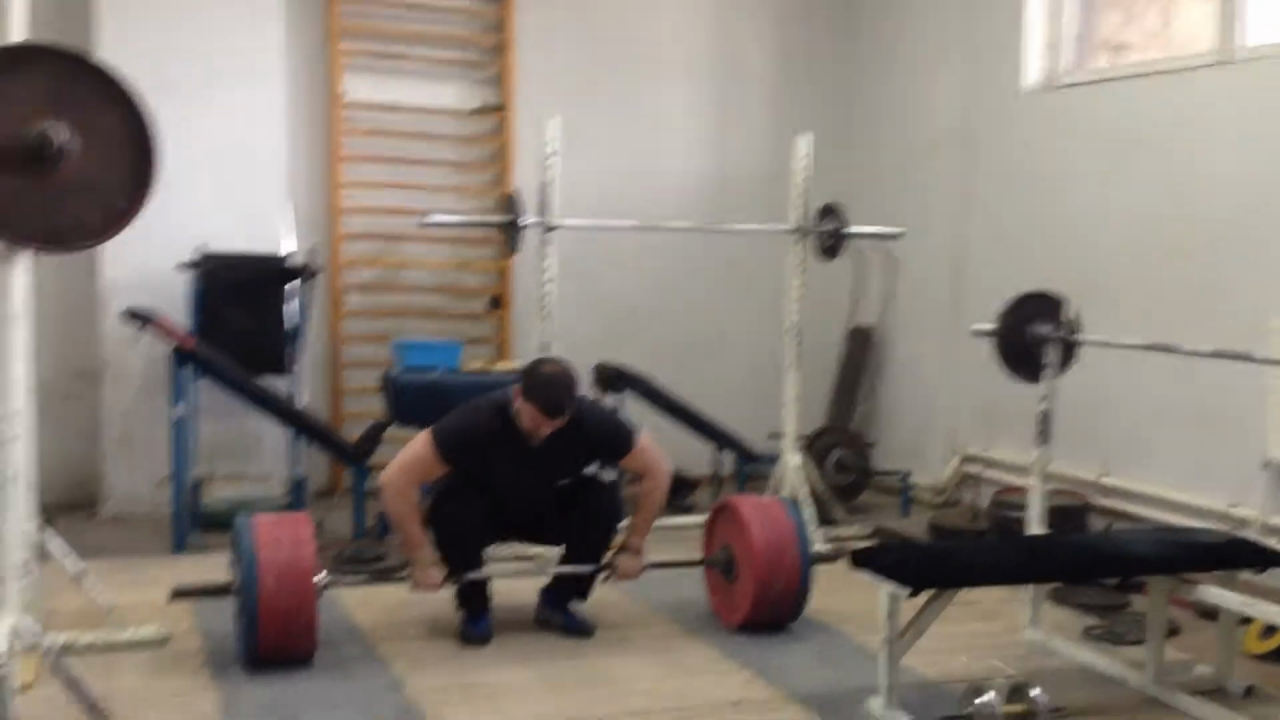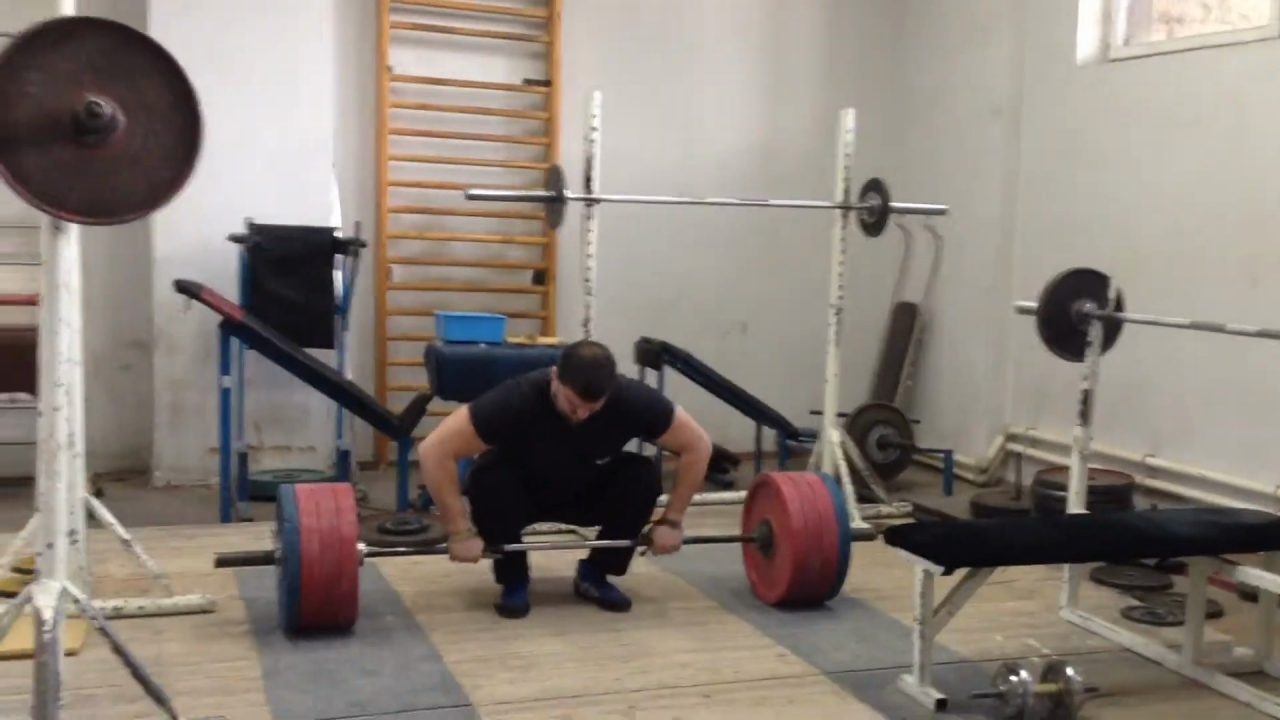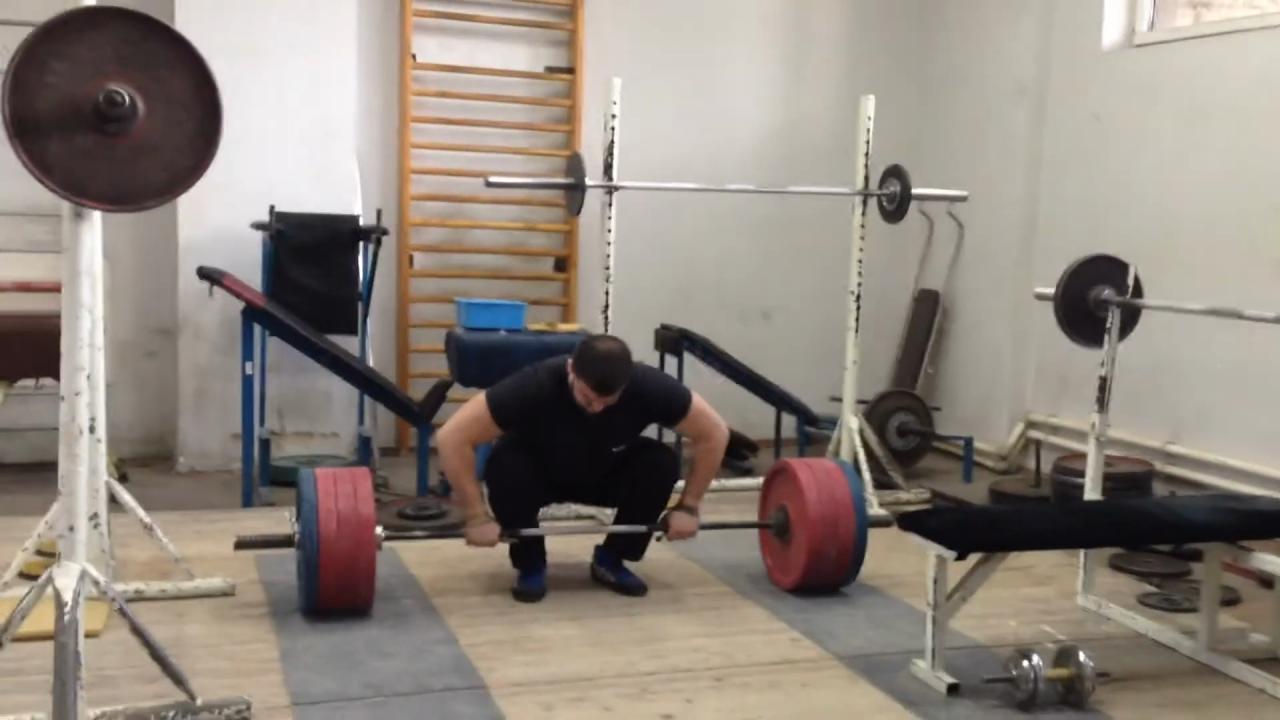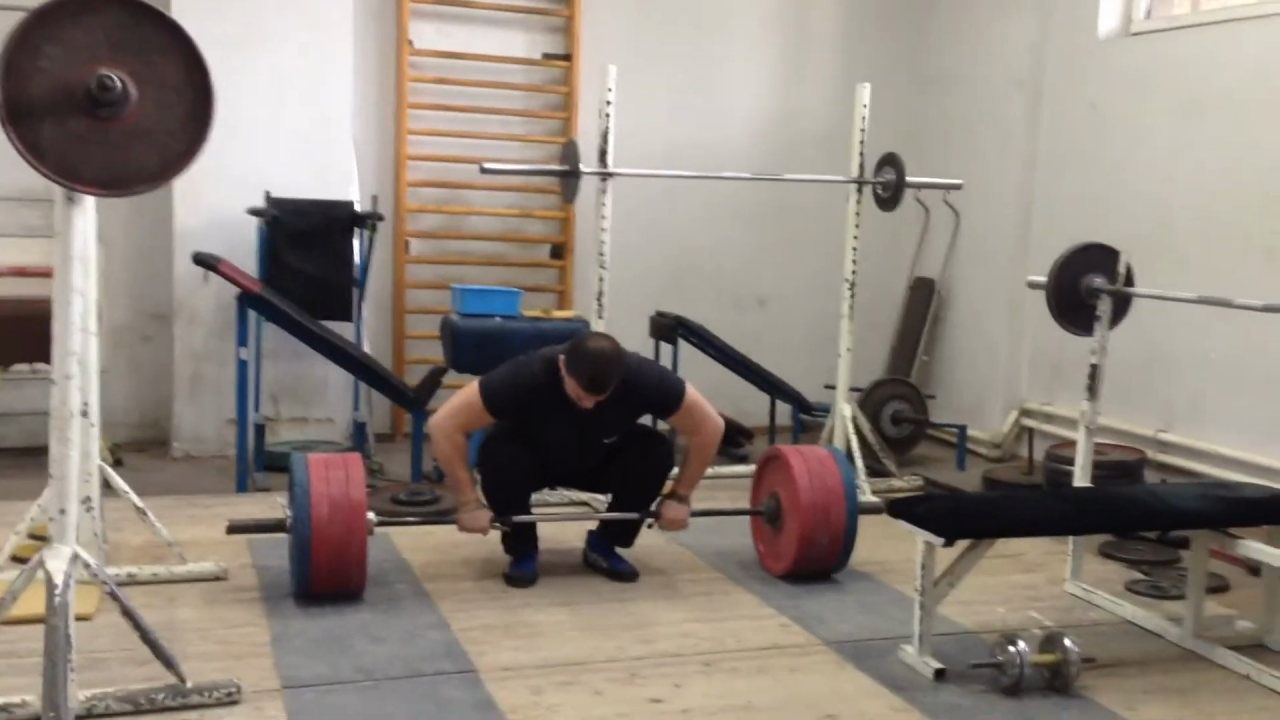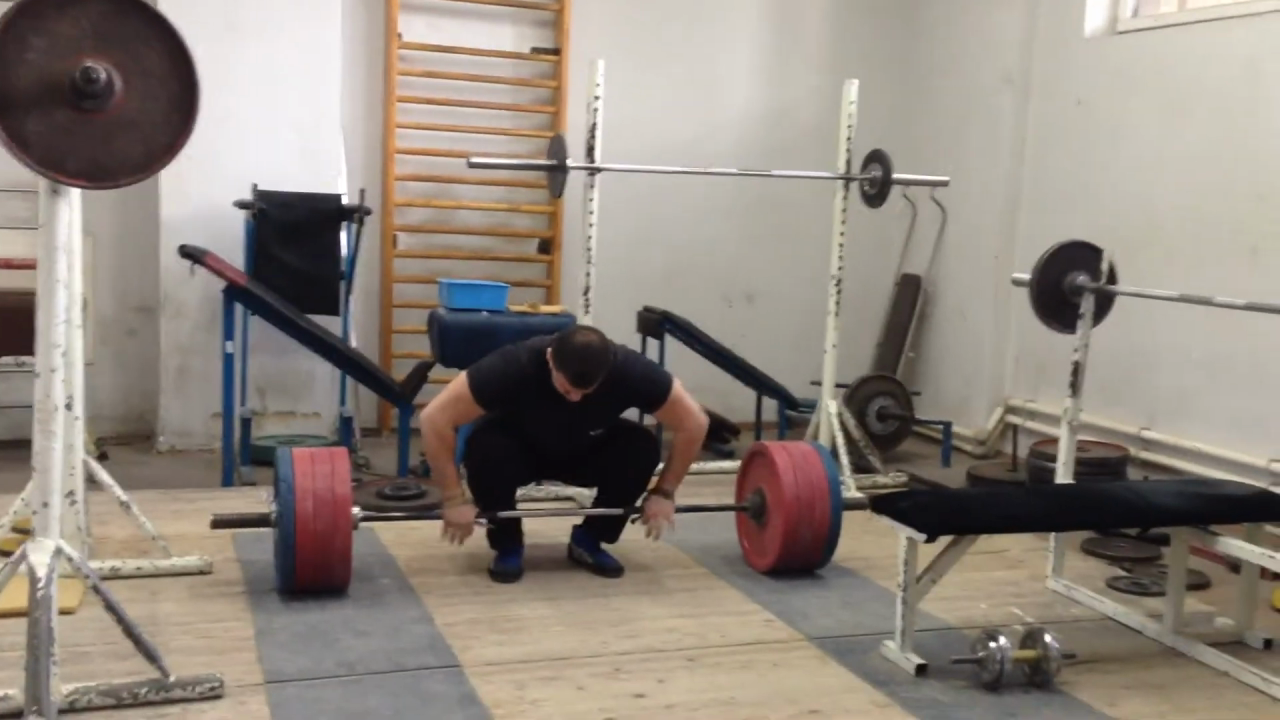
dt=0.2s
person 1, frame 1
left shoulder: (592, 422)
right shoulder: (479, 420)
left elbow: (657, 471)
right elbow: (395, 479)
left wrist: (632, 547)
right wrist: (422, 561)
left hip: (547, 507)
right hip: (481, 503)
left knee: (604, 503)
right knee: (452, 510)
left ankle: (556, 601)
right ankle: (474, 608)
person 1, frame 2
left shoulder: (632, 400)
right shoulder: (518, 398)
left elbow: (698, 445)
right elbow: (433, 451)
left wrist: (671, 521)
right wrist: (460, 533)
left hip: (587, 493)
right hip: (521, 493)
left knee: (644, 478)
right knee: (489, 484)
left ankle: (594, 574)
right ankle: (513, 580)
person 1, frame 3
left shoulder: (649, 387)
right shoulder: (535, 386)
left elbow: (715, 433)
right elbow: (451, 437)
left wrist: (688, 506)
right wrist: (477, 517)
left hip: (604, 476)
right hip: (539, 475)
left knee: (662, 463)
right knee: (506, 468)
left ankle: (610, 559)
right ankle: (530, 565)
person 1, frame 4
left shoulder: (643, 378)
right shoulder: (528, 375)
left elbow: (710, 426)
right elbow: (443, 424)
left wrist: (680, 496)
right wrist: (469, 503)
left hip: (598, 461)
right hip: (533, 459)
left knee: (658, 452)
right knee: (499, 455)
left ankle: (602, 545)
right ankle: (522, 550)
person 1, frame 5
left shoulder: (630, 370)
right shoulder: (515, 365)
left elbow: (694, 422)
right elbow: (434, 417)
left wrist: (663, 493)
right wrist: (454, 499)
left hip: (585, 452)
right hip: (519, 451)
left knee: (643, 448)
right knee: (486, 450)
left ankle: (588, 540)
right ankle: (507, 545)
